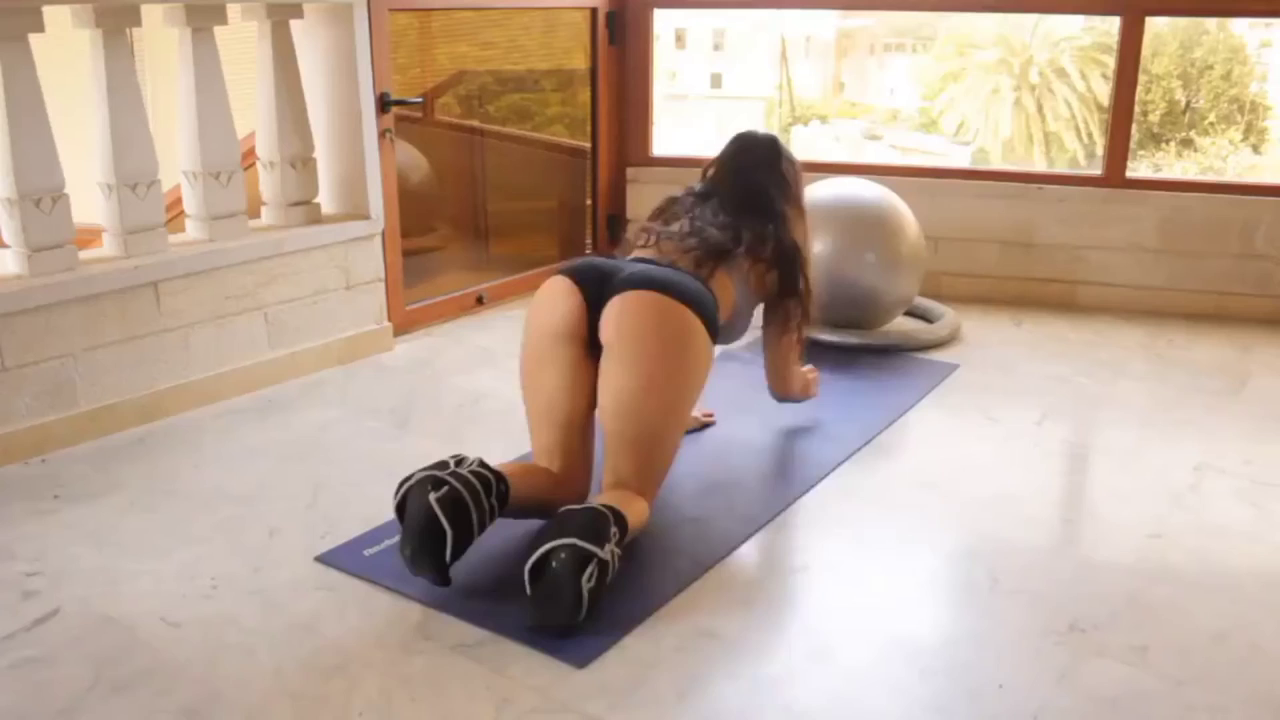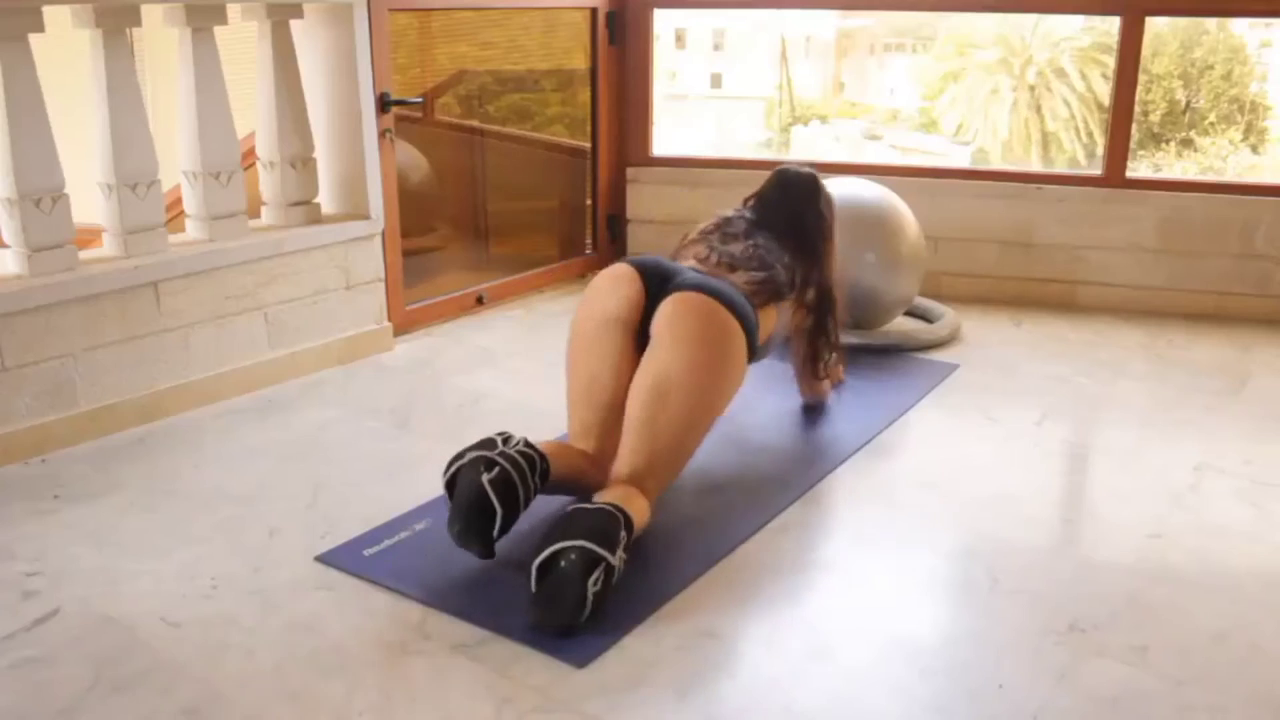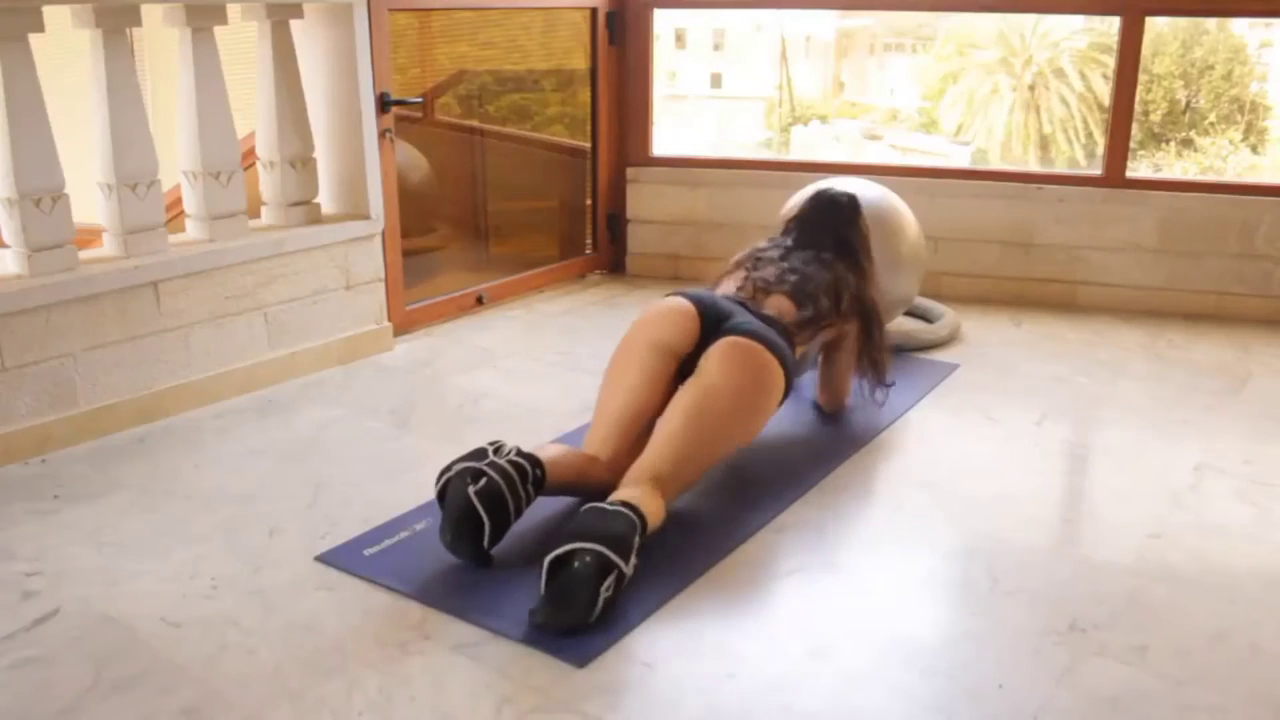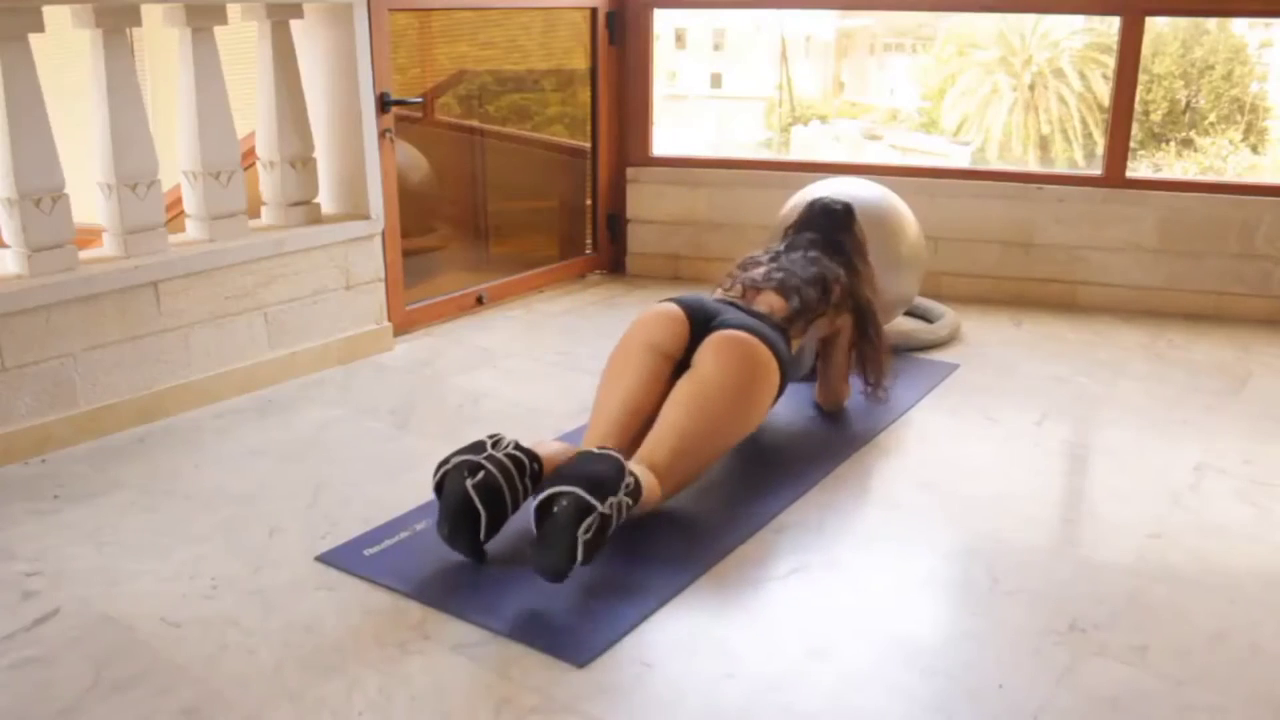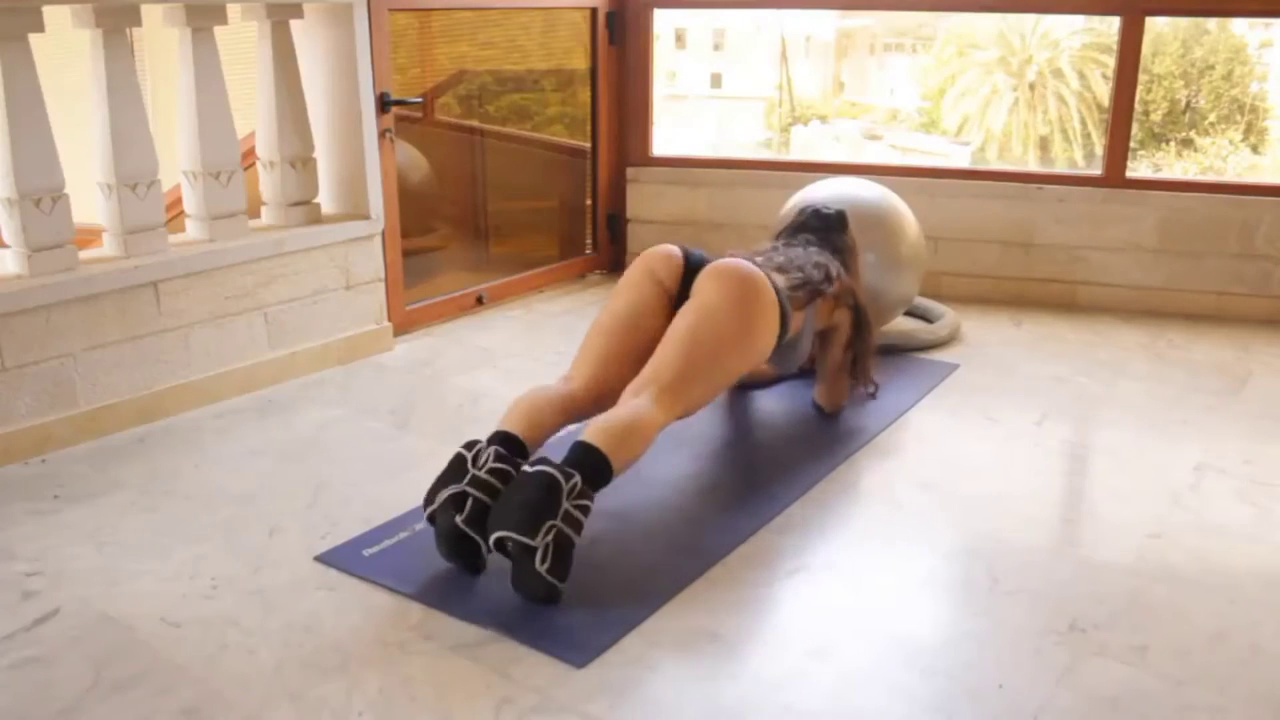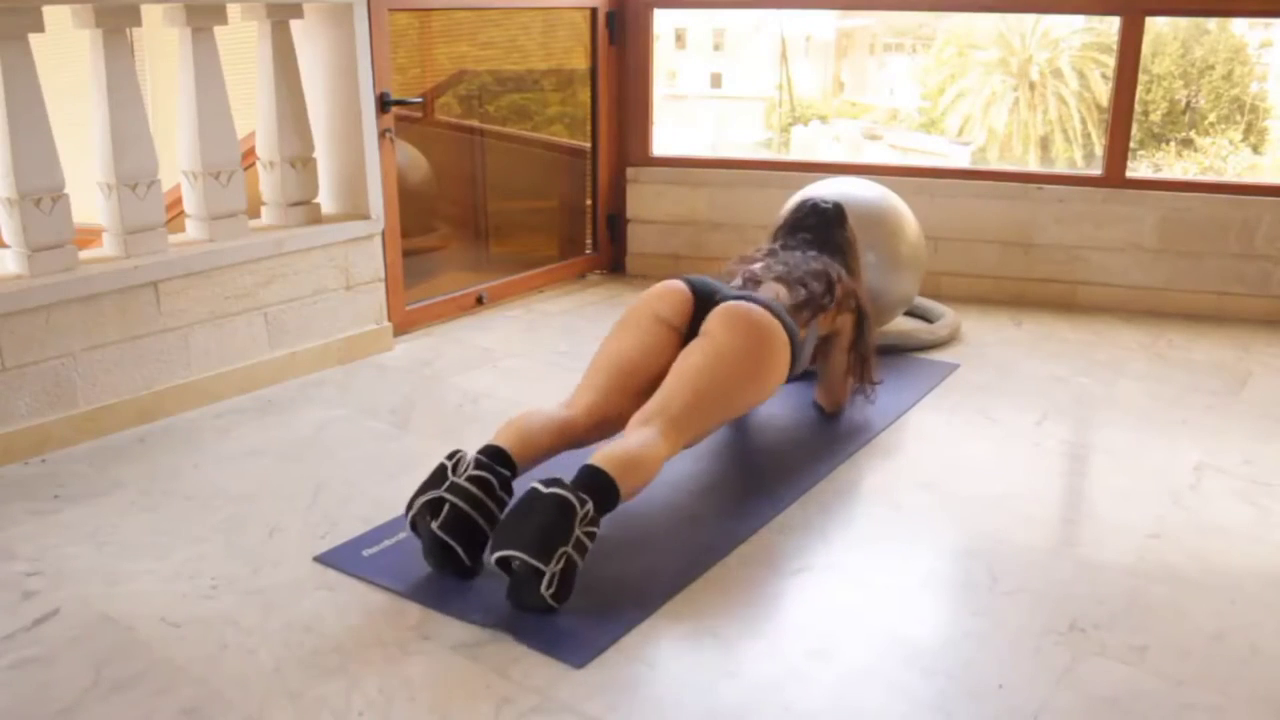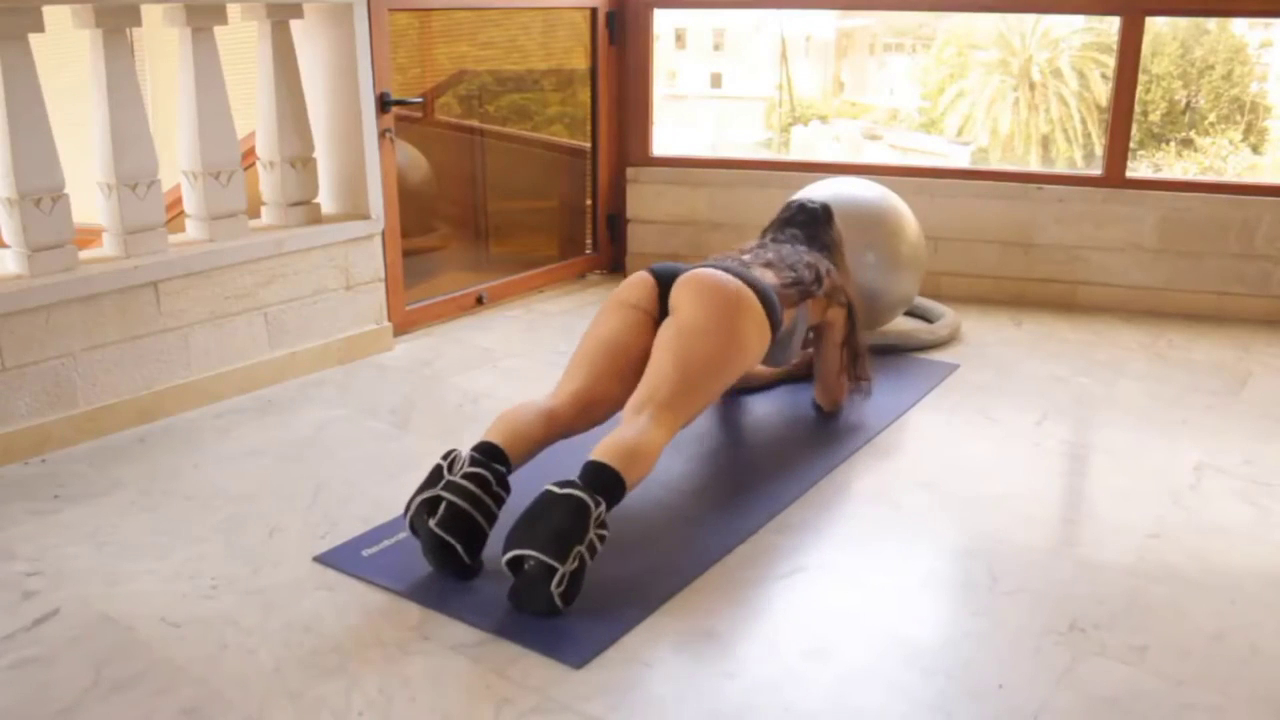
dt=0.3s
person 1, frame 1
left shoulder: (677, 208)
right shoulder: (774, 248)
right elbow: (781, 388)
left wrist: (669, 411)
right wrist: (804, 383)
left hip: (566, 286)
right hip: (663, 310)
left knee: (558, 482)
right knee: (628, 493)
left ankle: (470, 489)
right ankle: (592, 534)
person 1, frame 2
left shoulder: (710, 231)
right shoulder: (805, 281)
right elbow: (812, 390)
left wrist: (675, 409)
right wrist: (828, 379)
left hip: (623, 279)
right hip: (708, 318)
left knee: (590, 462)
right knee: (632, 485)
left ankle: (521, 465)
right ankle: (598, 535)
person 1, frame 3
left shoulder: (756, 254)
right shoulder: (849, 296)
right elbow: (832, 401)
left hip: (680, 309)
right hip: (753, 354)
left knee: (597, 464)
right knee: (643, 486)
left ankle: (516, 469)
right ankle: (611, 530)
person 1, frame 4
left shoulder: (758, 260)
right shoulder: (844, 292)
right elbow: (830, 400)
left wrist: (797, 350)
right wrist: (824, 356)
left hip: (672, 314)
right hip: (748, 349)
left knee: (598, 457)
right knee: (645, 477)
left ankle: (513, 465)
right ankle: (603, 488)
person 1, frame 5
left shoulder: (759, 257)
right shoulder: (839, 290)
left elbow: (731, 369)
right elbow: (831, 400)
left wrist: (785, 361)
right wrist: (813, 357)
left hip: (672, 261)
right hip: (739, 290)
left knee: (578, 390)
right knee: (648, 402)
left ankle: (494, 460)
right ankle: (563, 486)
person 1, frame 6
left shoulder: (755, 261)
right shoulder: (841, 294)
left elbow: (712, 379)
right elbow: (832, 402)
left wrist: (793, 361)
right wrist: (815, 361)
left hip: (679, 293)
right hip: (755, 330)
left knee: (579, 415)
right knee: (654, 432)
left ankle: (482, 474)
right ankle: (574, 505)
person 1, frame 7
left shoulder: (748, 256)
right shoulder: (828, 286)
left elbow: (726, 374)
right elbow: (830, 400)
left wrist: (791, 369)
right wrist: (812, 365)
left hip: (654, 279)
right hip: (724, 296)
left knee: (564, 408)
right knee: (649, 419)
left ankle: (476, 470)
right ankle: (579, 506)
